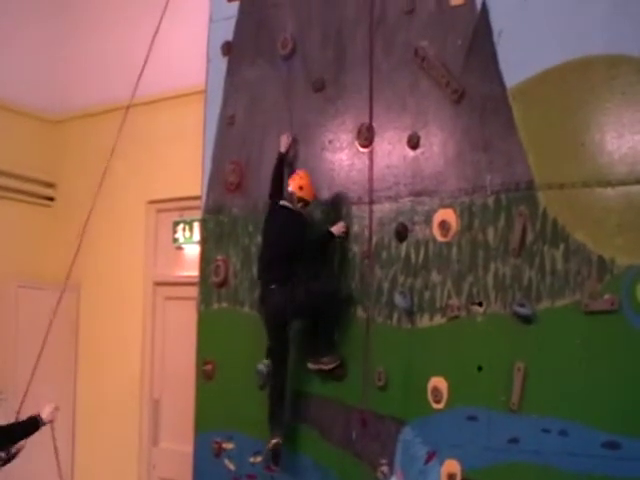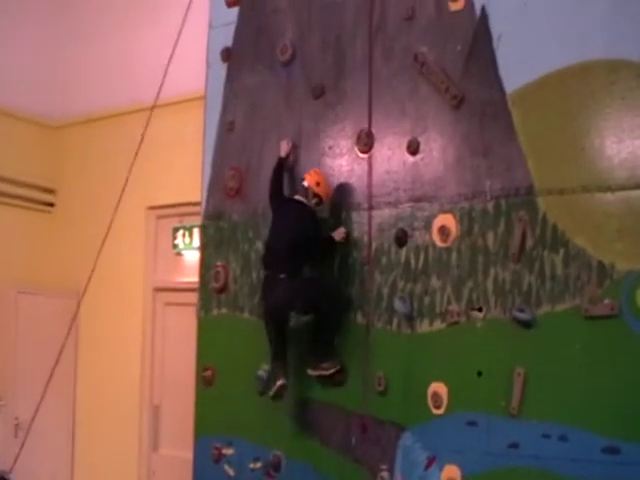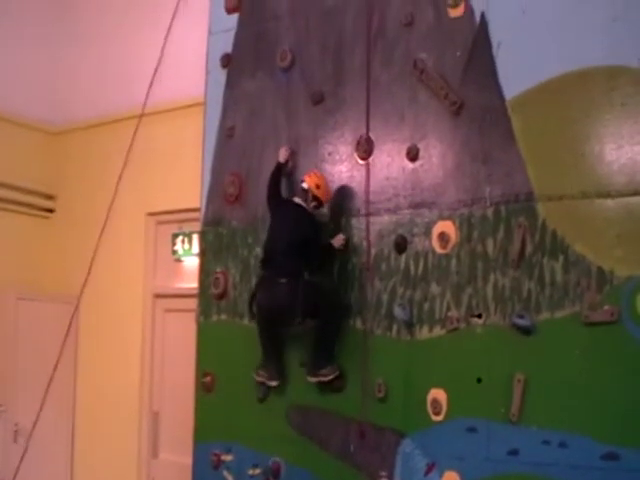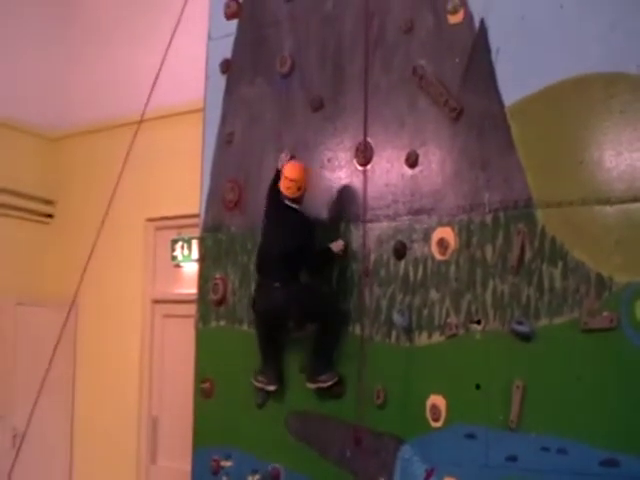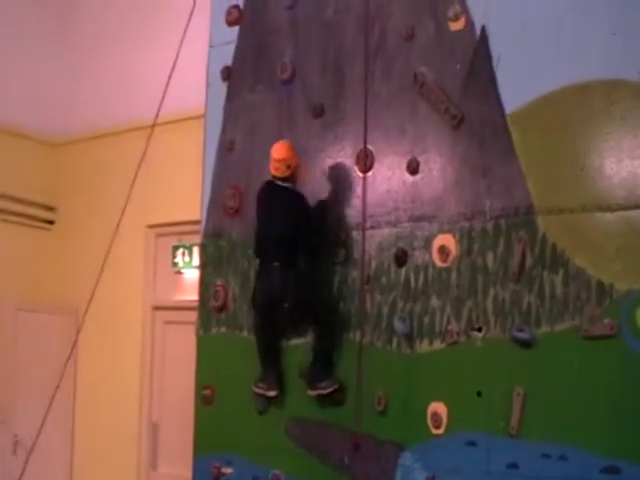
dt=0.3s
person 1, frame 1
left shoulder: (273, 213)
right shoulder: (296, 222)
left elbow: (275, 184)
right elbow: (308, 251)
left wrist: (282, 154)
right wrist: (331, 233)
left hip: (268, 297)
right hip: (287, 295)
left knee: (279, 364)
right knee: (328, 292)
left ankle: (275, 430)
right ankle: (321, 353)
person 1, frame 2
left shoulder: (282, 206)
right shoulder: (310, 220)
left elbow: (274, 189)
right elbow: (314, 258)
left wrist: (282, 159)
right wrist: (332, 239)
left hip: (270, 285)
right hip: (292, 286)
left knee: (276, 324)
right knee: (331, 297)
left ankle: (278, 370)
right ankle: (319, 358)
person 1, frame 3
left shoulder: (280, 208)
right shoulder: (311, 223)
left elbow: (271, 192)
right elbow: (313, 263)
left wrist: (281, 164)
right wrist: (332, 246)
left hip: (266, 289)
right hip: (291, 290)
left knee: (265, 313)
right knee: (333, 307)
left ankle: (271, 366)
right ankle: (319, 366)
person 1, frame 4
left shoulder: (272, 209)
right shoulder: (303, 223)
left elbow: (273, 190)
right elbow: (311, 263)
left wrist: (280, 170)
right wrist: (331, 250)
left hip: (264, 290)
right hip: (289, 292)
left knee: (265, 320)
right knee: (330, 315)
left ankle: (270, 372)
right ankle: (318, 372)
person 1, frame 5
left shoulder: (264, 193)
right shoulder: (297, 201)
right elbow: (307, 240)
left hip: (265, 273)
right hip: (287, 274)
left knee: (265, 325)
left ankle: (269, 377)
right ankle: (317, 378)
